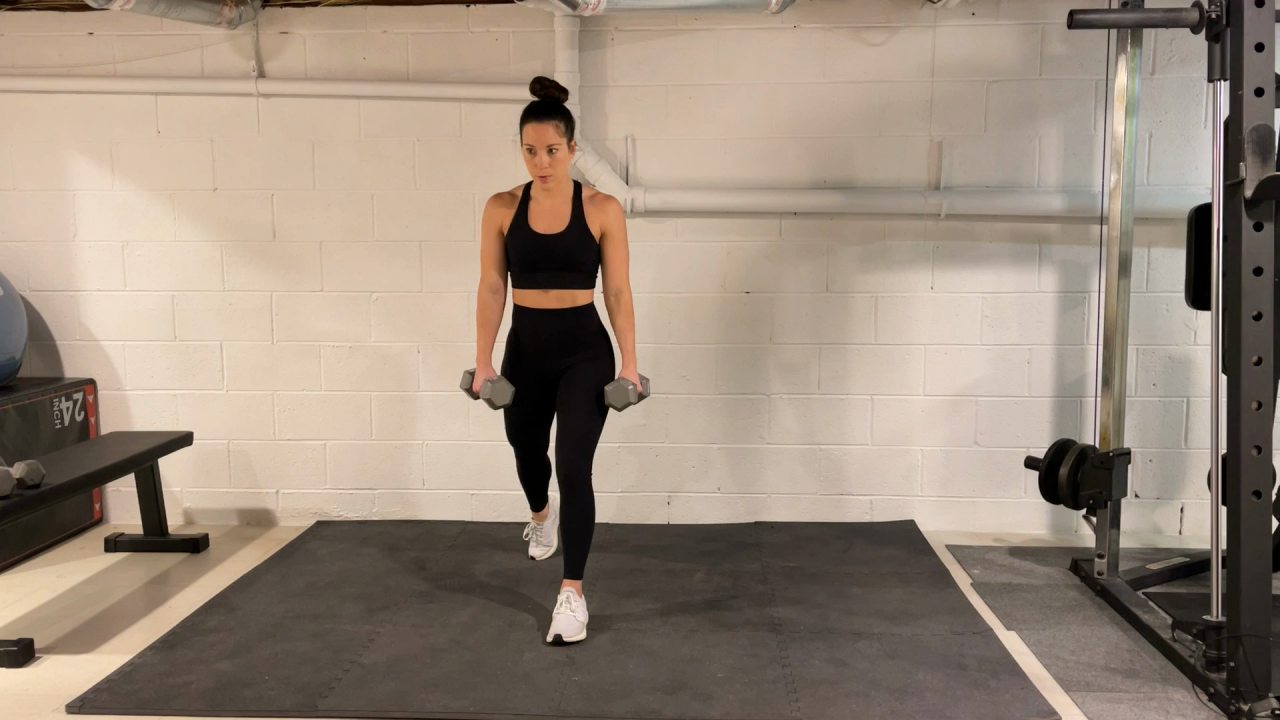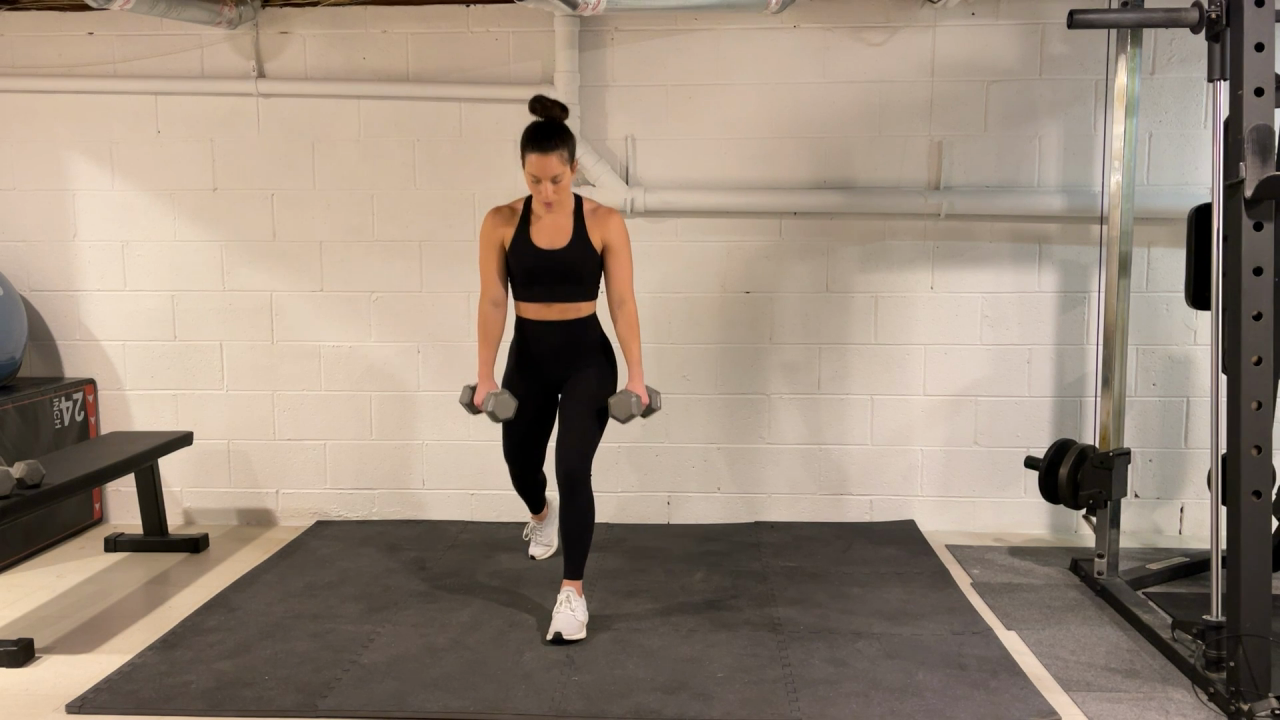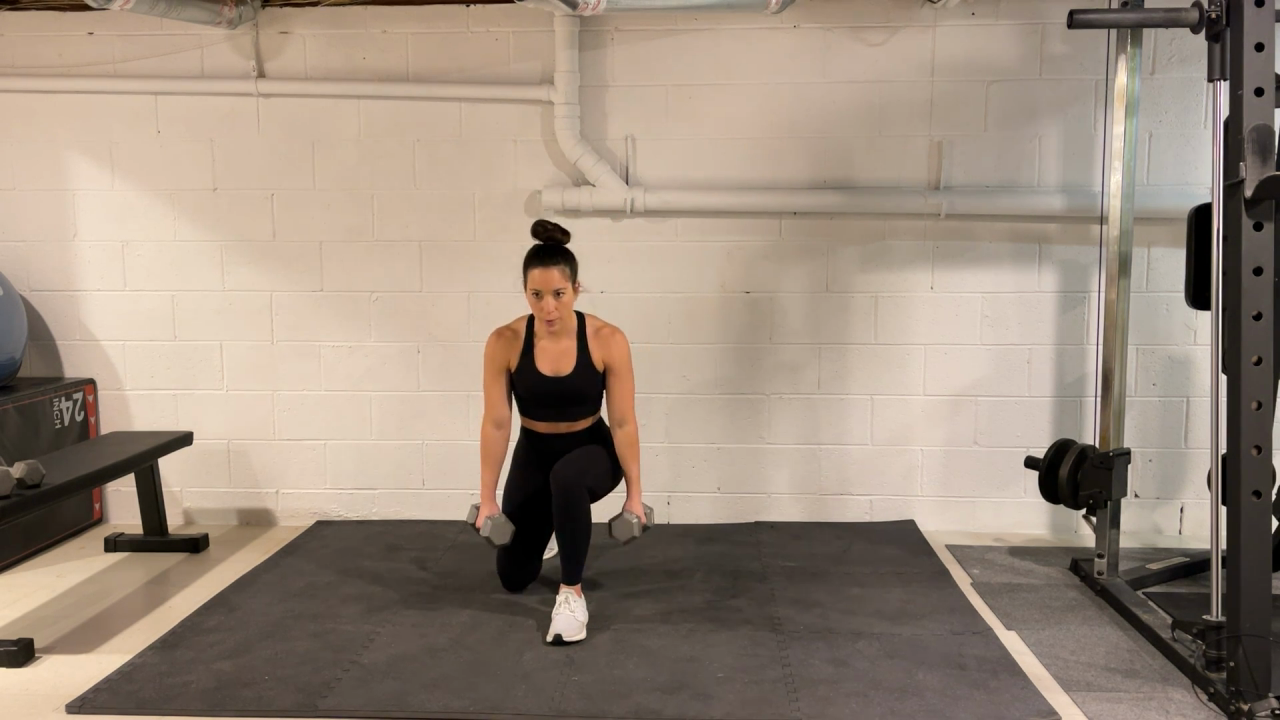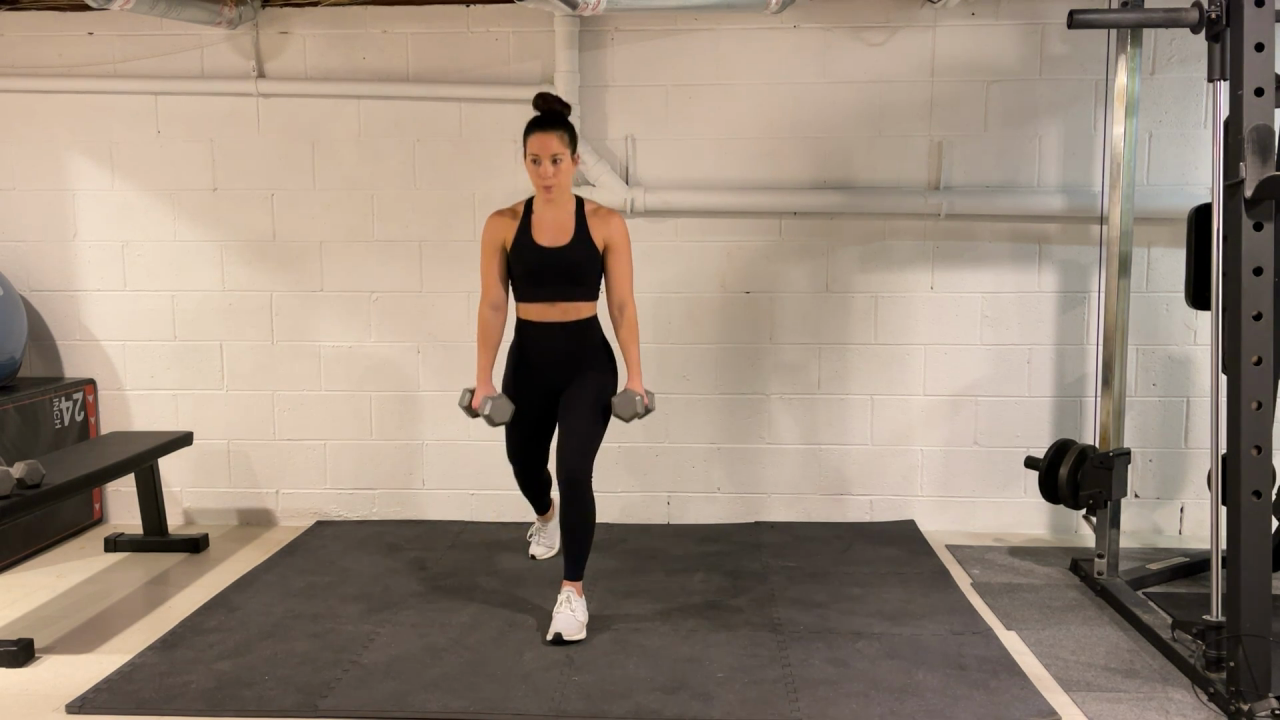
dt=0.7s
person 1, frame 1
left shoulder: (602, 209)
right shoulder: (502, 208)
left elbow: (618, 290)
right elbow: (492, 288)
left wrist: (629, 362)
right wrist: (483, 361)
left hip: (584, 350)
right hip: (525, 351)
left knee: (574, 467)
right knee: (527, 451)
left ankle: (572, 592)
right ankle: (541, 515)
person 1, frame 2
left shoulder: (605, 222)
right shoulder: (501, 221)
left elbow: (622, 303)
right elbow: (492, 302)
left wrist: (635, 375)
right wrist: (485, 375)
left hip: (587, 358)
right hip: (528, 359)
left knee: (573, 468)
right knee: (520, 462)
left ankle: (573, 592)
right ankle: (541, 514)
person 1, frame 3
left shoulder: (608, 341)
right shoulder: (504, 343)
left elbow: (623, 423)
right elbow: (496, 424)
left wrist: (634, 493)
right wrist: (487, 498)
left hip: (591, 449)
right hip: (533, 455)
left knee: (567, 480)
right knee: (513, 577)
left ankle: (572, 593)
right ankle: (548, 526)
person 1, frame 4
left shoulder: (606, 223)
right shoulder: (503, 224)
left elbow: (623, 305)
right elbow: (492, 306)
left wrist: (634, 374)
right wrist: (483, 379)
left hip: (588, 361)
right hip: (527, 361)
left knee: (574, 472)
right knee: (523, 464)
left ankle: (573, 593)
right ankle: (546, 514)
